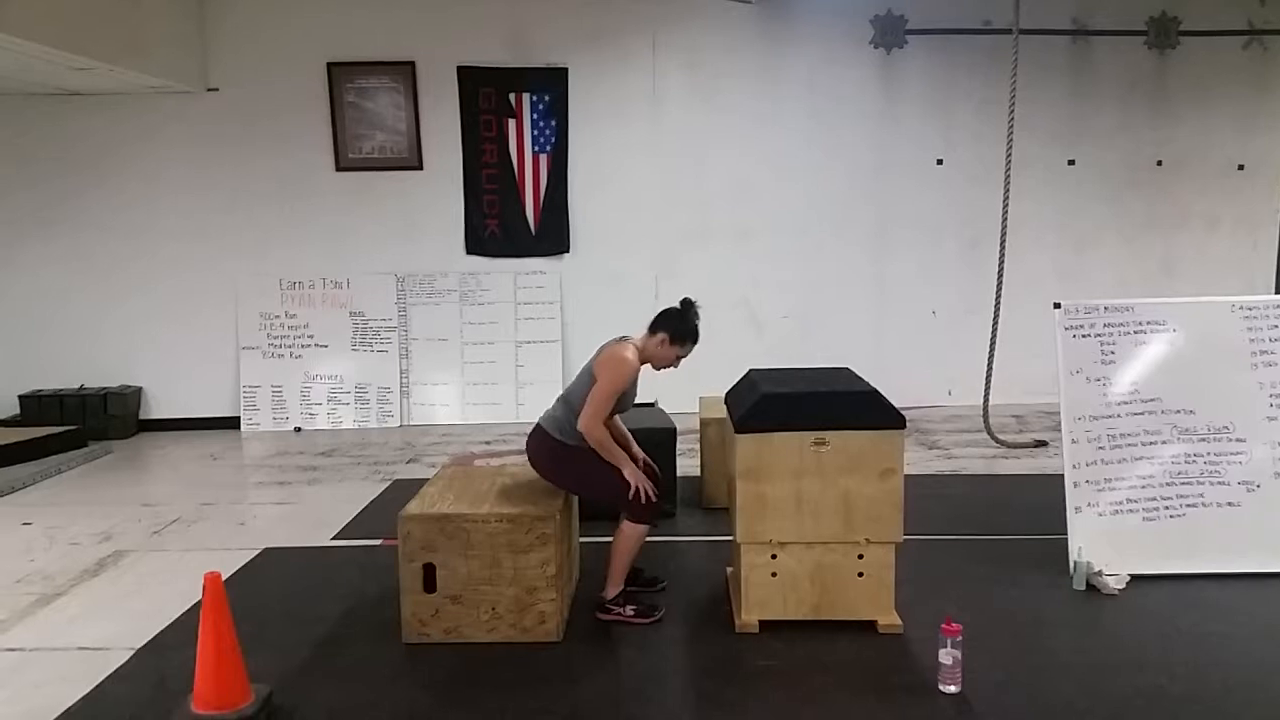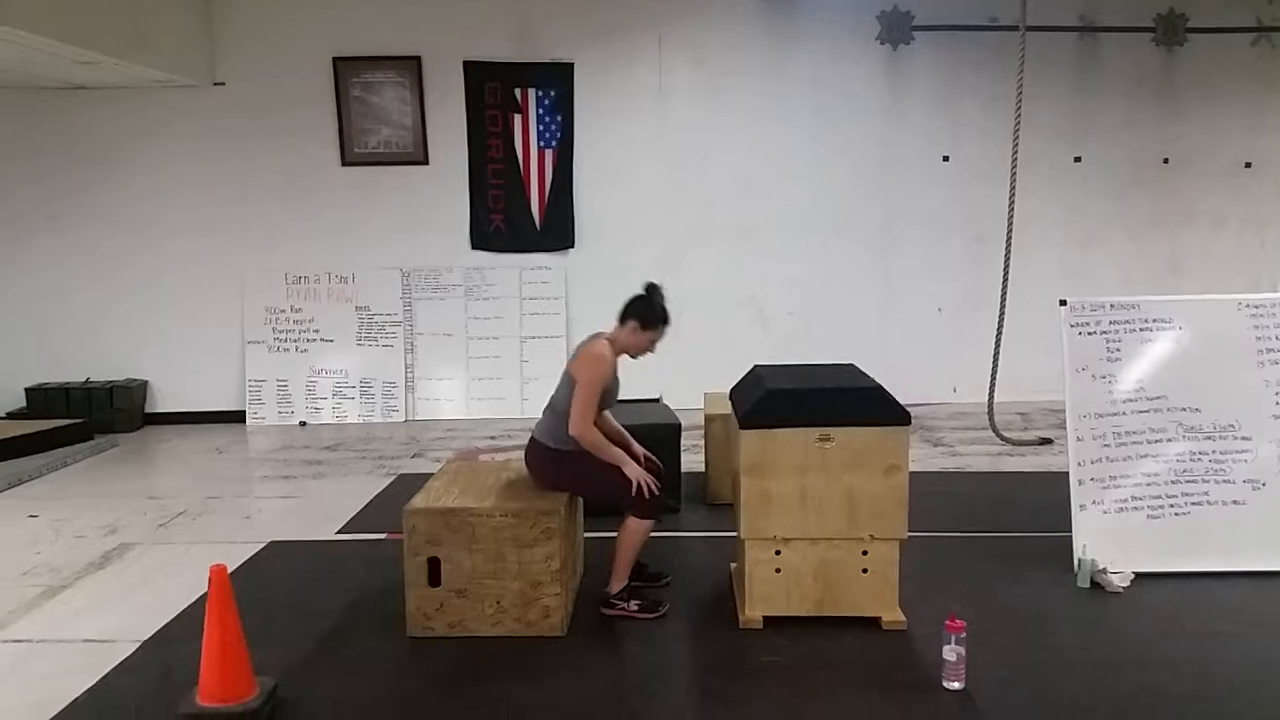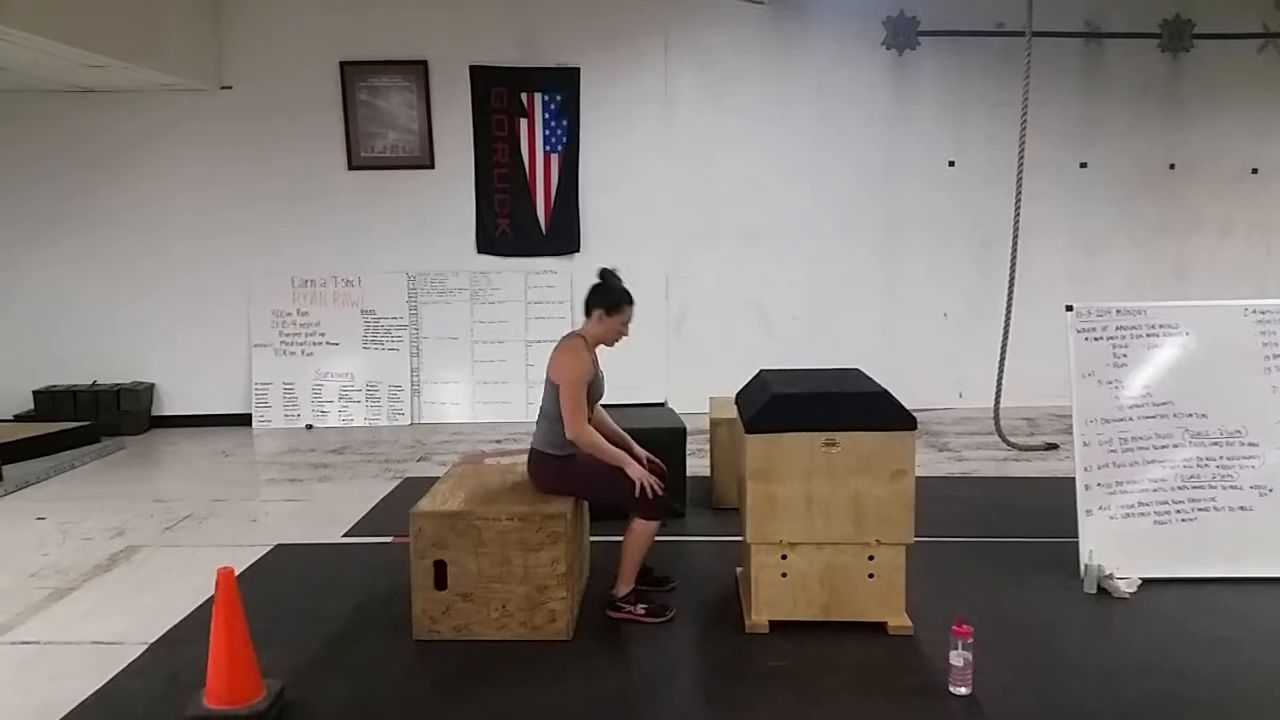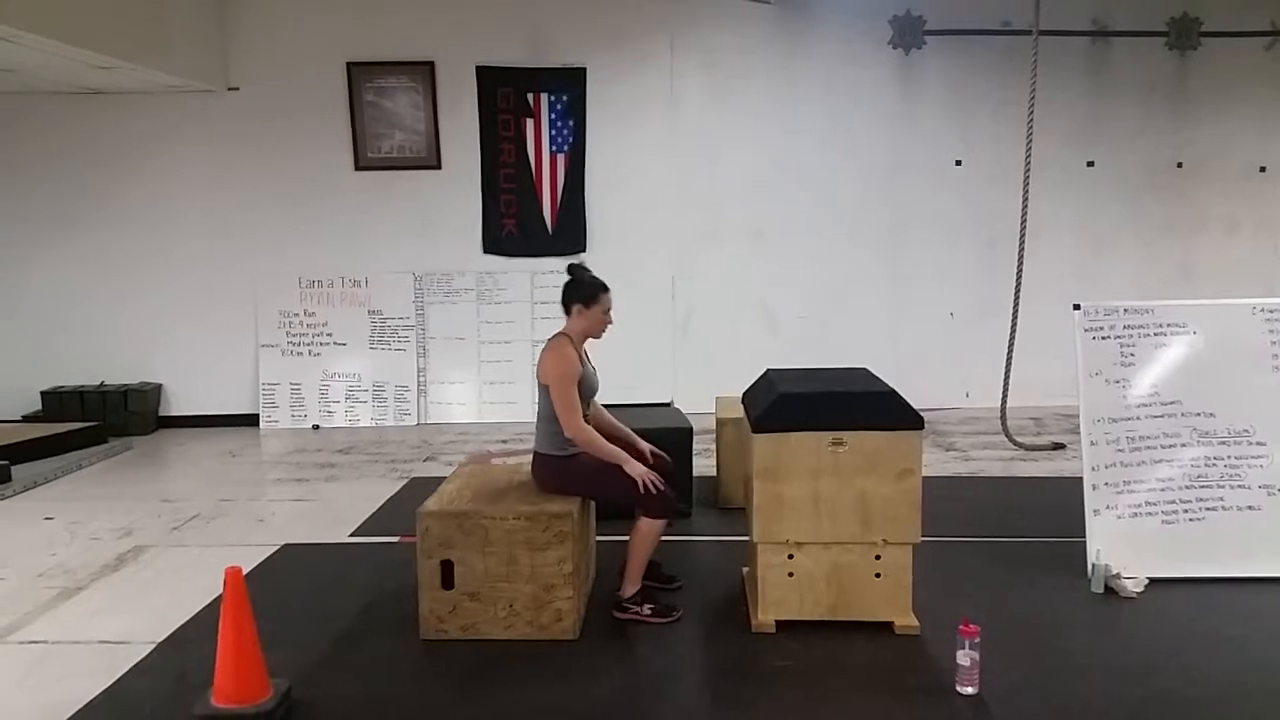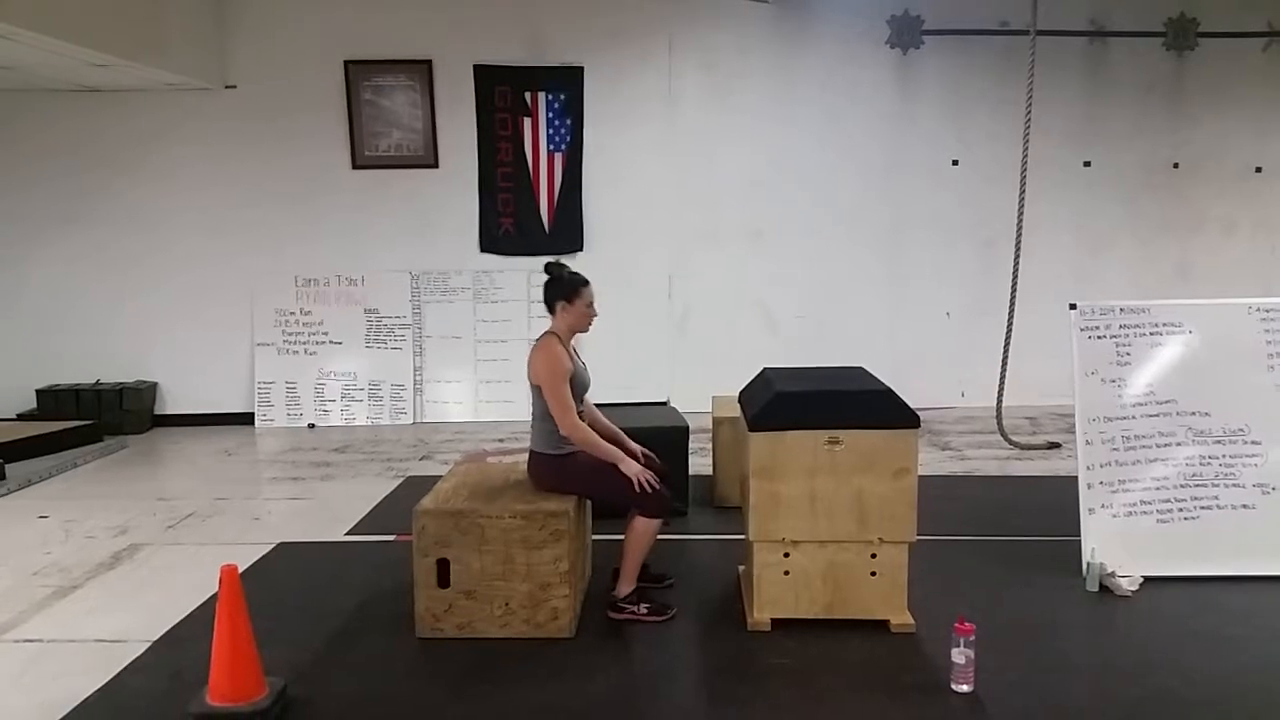
dt=0.2s
person 1, frame 1
left shoulder: (627, 349)
right shoulder: (625, 362)
right elbow: (589, 425)
left wrist: (633, 451)
right wrist: (625, 465)
left hip: (563, 441)
right hip: (553, 448)
left knee: (647, 479)
right knee: (642, 501)
left ankle: (623, 570)
right ankle: (612, 599)
person 1, frame 2
left shoulder: (604, 345)
right shoulder: (600, 357)
right elbow: (580, 428)
left wrist: (630, 445)
right wrist: (624, 462)
left hip: (560, 448)
right hip: (552, 456)
left knee: (651, 474)
right knee: (647, 498)
left ankle: (627, 565)
right ankle: (616, 595)
person 1, frame 3
left shoulder: (583, 346)
right shoulder: (575, 354)
left elbow: (591, 411)
right elbow: (577, 430)
left wrist: (632, 447)
right wrist: (626, 462)
left hip: (565, 453)
right hip: (553, 463)
left knee: (655, 475)
right knee: (652, 498)
left ankle: (634, 568)
right ankle: (622, 597)
person 1, frame 4
left shoulder: (574, 346)
right shoulder: (561, 354)
left elbow: (590, 408)
right elbow: (574, 429)
left wrist: (635, 441)
right wrist: (626, 461)
left hip: (571, 454)
right hip: (558, 463)
left knee: (660, 469)
right knee: (659, 499)
left ankle: (641, 564)
right ankle: (629, 598)
person 1, frame 5
left shoulder: (564, 345)
right shoulder: (550, 352)
left elbow: (582, 407)
right elbow: (570, 426)
left wrist: (626, 442)
right wrist: (621, 460)
left hip: (568, 453)
right hip: (554, 462)
left knee: (653, 472)
right knee: (655, 499)
left ankle: (630, 566)
right ankle: (624, 597)
